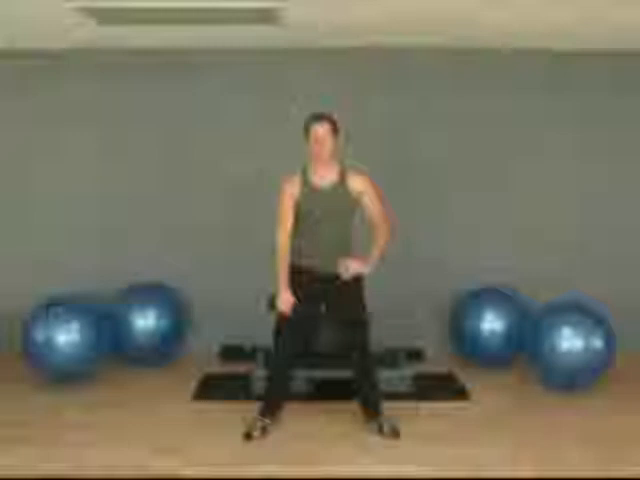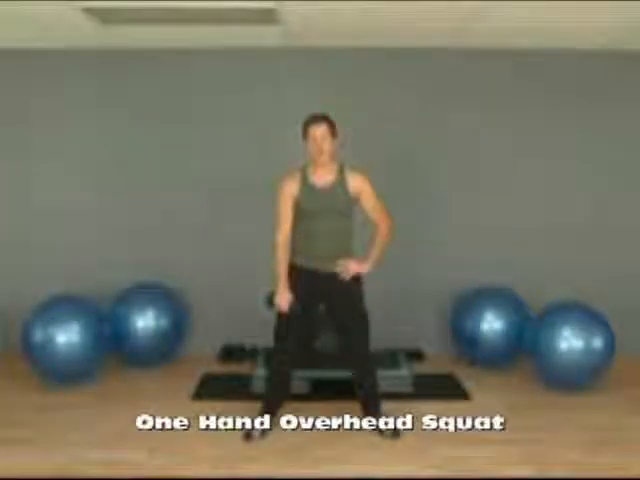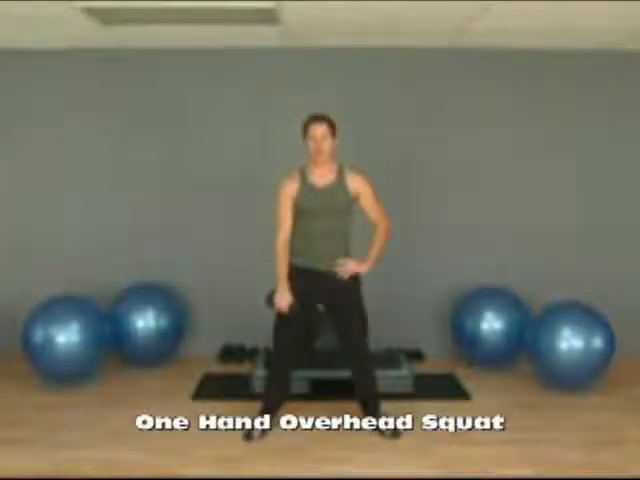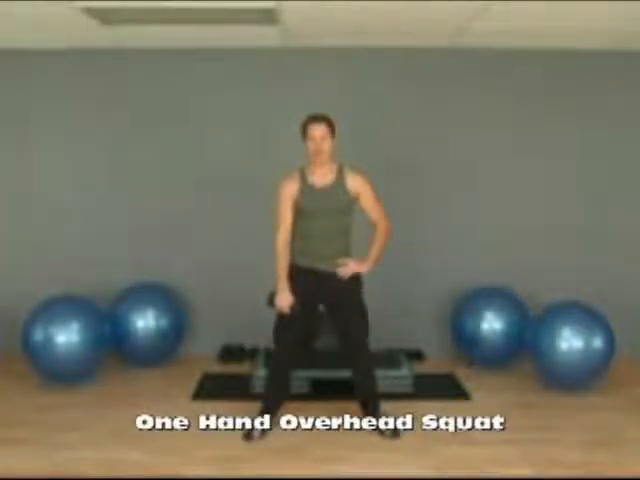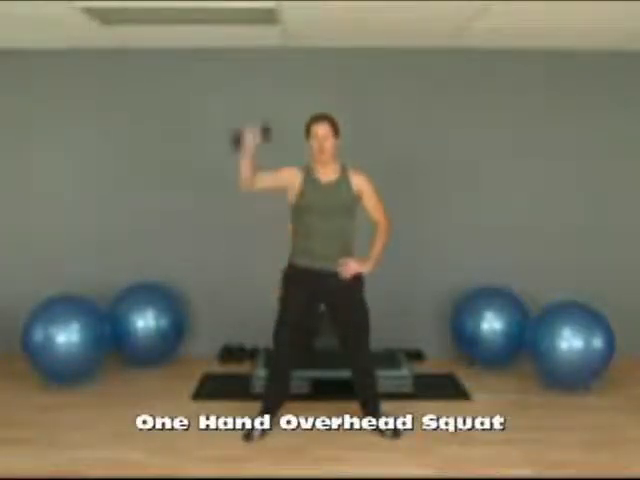
dt=1s
person 1, frame 1
left shoulder: (357, 182)
right shoulder: (293, 185)
left elbow: (384, 224)
right elbow: (283, 236)
left wrist: (369, 263)
right wrist: (283, 288)
left hip: (343, 277)
right hip: (302, 276)
left knee: (360, 346)
right knee: (285, 348)
left ankle: (374, 414)
right ankle: (267, 414)
person 1, frame 2
left shoulder: (355, 181)
right shoulder: (292, 184)
left elbow: (384, 224)
right elbow: (283, 236)
left wrist: (368, 263)
right wrist: (282, 286)
left hip: (342, 277)
right hip: (301, 275)
left knee: (359, 347)
right knee: (284, 347)
left ankle: (374, 414)
right ankle: (267, 414)
person 1, frame 3
left shoulder: (354, 181)
right shoulder: (292, 184)
left elbow: (383, 224)
right elbow: (283, 236)
left wrist: (367, 263)
right wrist: (282, 285)
left hip: (340, 276)
right hip: (300, 275)
left knee: (358, 348)
right knee: (284, 348)
left ankle: (374, 414)
right ankle: (266, 416)
person 1, frame 4
left shoulder: (354, 181)
right shoulder: (291, 185)
left elbow: (382, 223)
right elbow: (283, 236)
left wrist: (368, 263)
right wrist: (282, 287)
left hip: (341, 277)
right hip: (301, 276)
left knee: (359, 347)
right knee: (285, 348)
left ankle: (374, 414)
right ankle: (266, 415)
person 1, frame 5
left shoulder: (357, 180)
right shoulder: (295, 179)
left elbow: (383, 222)
right elbow: (249, 183)
left wrist: (369, 263)
right wrist: (249, 149)
left hip: (343, 278)
right hip: (301, 275)
left knee: (359, 347)
right knee: (285, 348)
left ankle: (373, 413)
right ankle: (267, 415)
